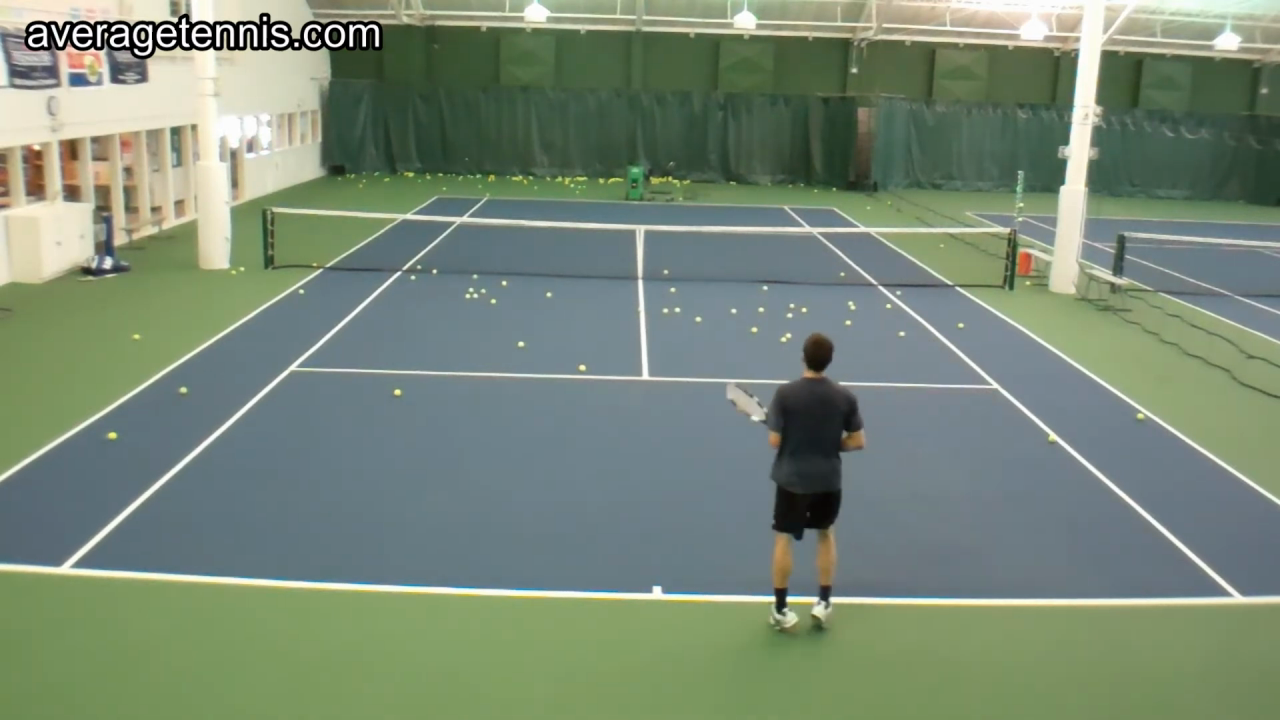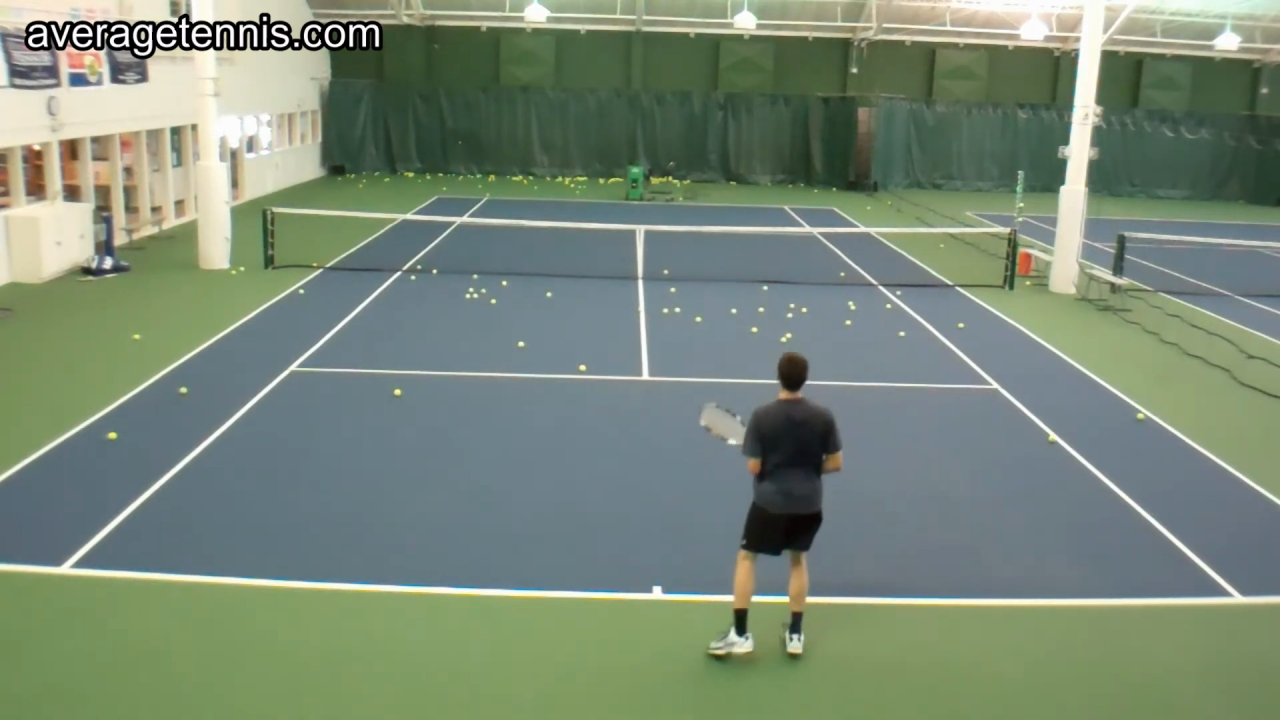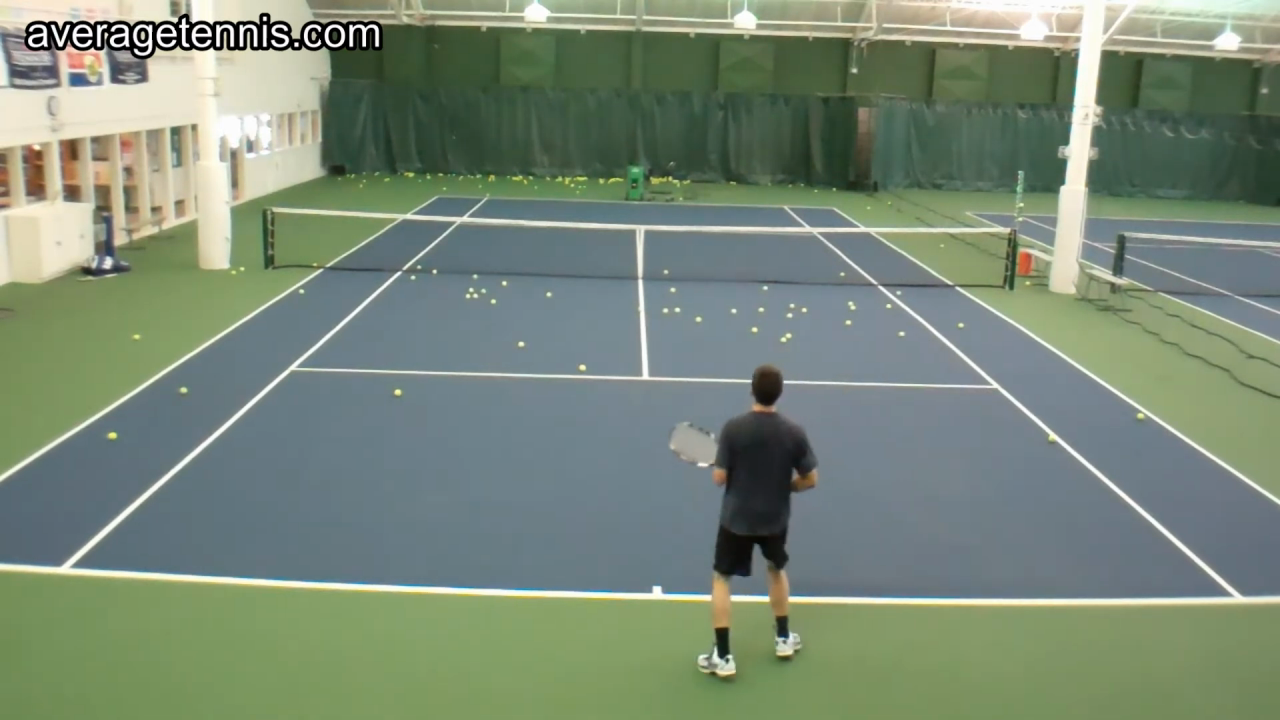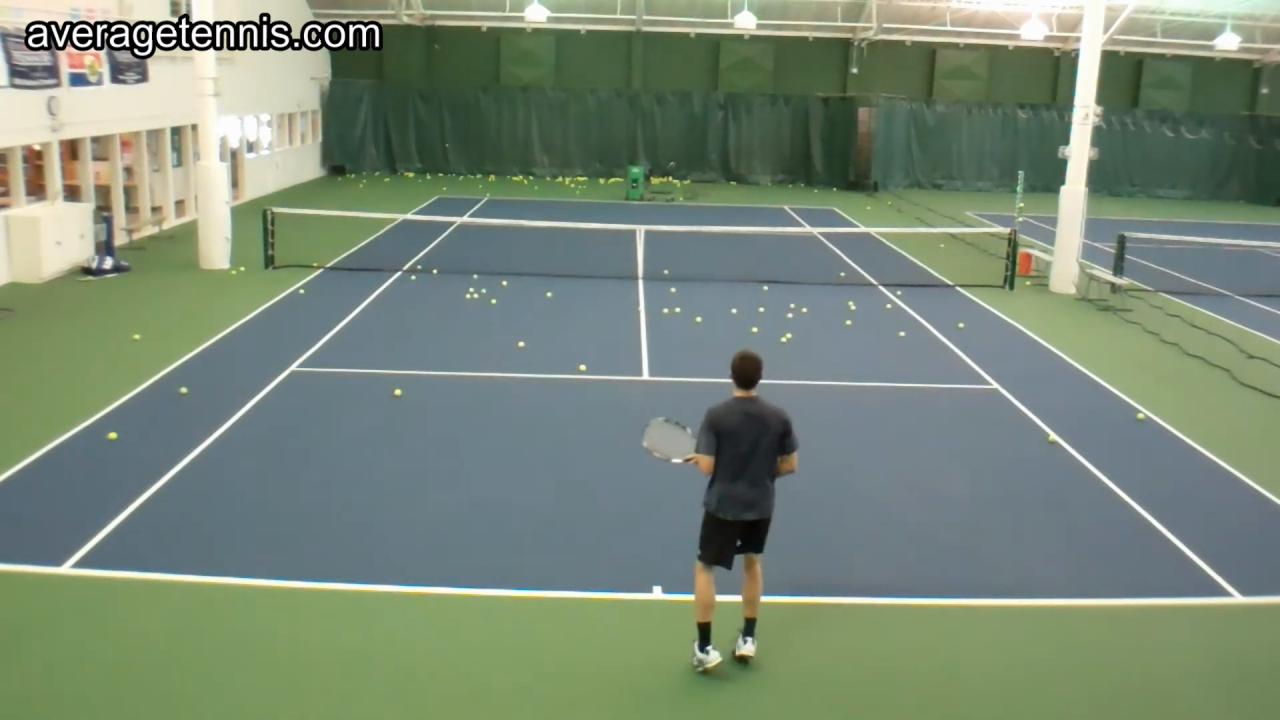
dt=0.2s
person 1, frame 1
left shoulder: (785, 394)
right shoulder: (845, 397)
left elbow: (774, 442)
right elbow: (857, 442)
left hip: (792, 480)
right hip: (828, 480)
left knee: (782, 539)
right knee: (826, 534)
left ankle: (781, 609)
right ankle: (824, 601)
person 1, frame 2
left shoulder: (762, 417)
right shoulder: (823, 416)
left elbow: (753, 467)
right elbow: (835, 463)
left hip: (770, 501)
right hip: (808, 504)
left knee: (746, 558)
right knee: (798, 561)
left ankle: (739, 634)
right ankle: (795, 635)
person 1, frame 3
left shoulder: (733, 429)
right shoulder: (795, 433)
left elbow: (719, 478)
right elbow: (810, 481)
left hip: (737, 519)
right hip: (775, 519)
left knee: (721, 579)
right knee: (777, 571)
left ankle: (723, 656)
right ankle: (784, 638)
person 1, frame 4
left shoulder: (716, 415)
right shoulder: (779, 417)
left elbow: (706, 467)
right elbow: (790, 465)
left wrist: (701, 457)
left hip: (724, 506)
right hip: (762, 505)
left knee: (703, 570)
right knee: (752, 565)
left ankle: (707, 648)
right ankle: (747, 638)
